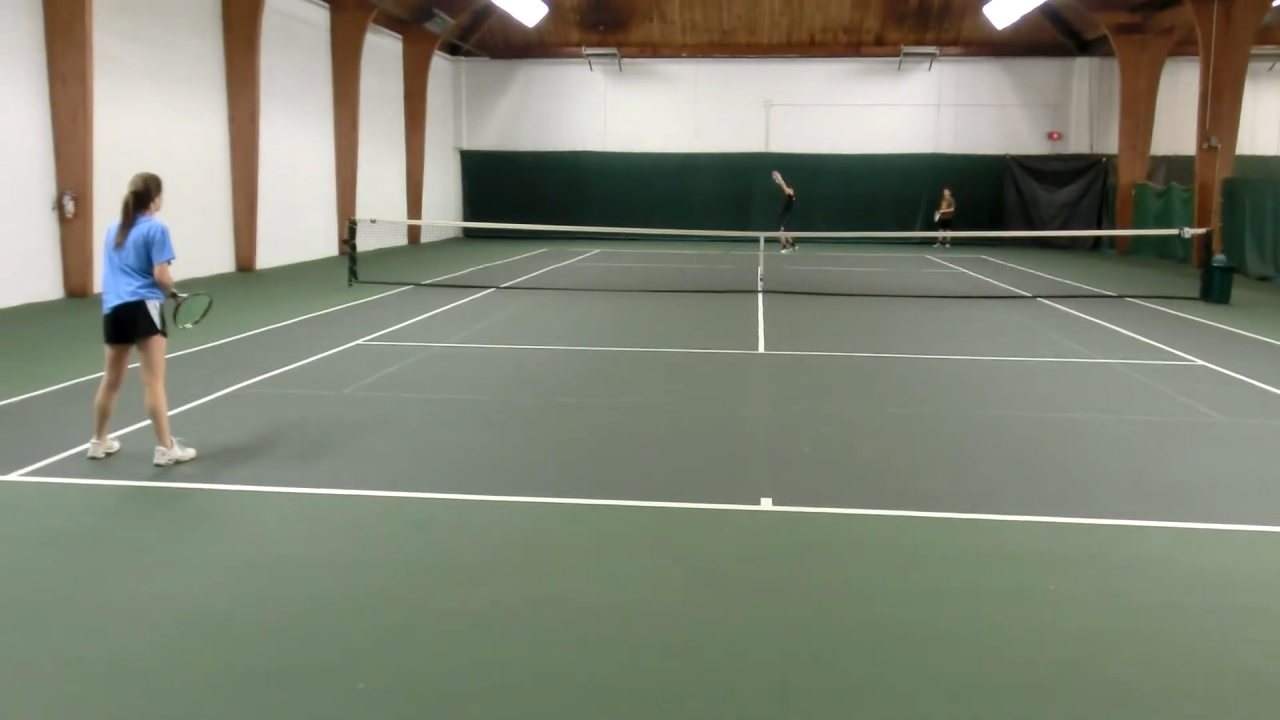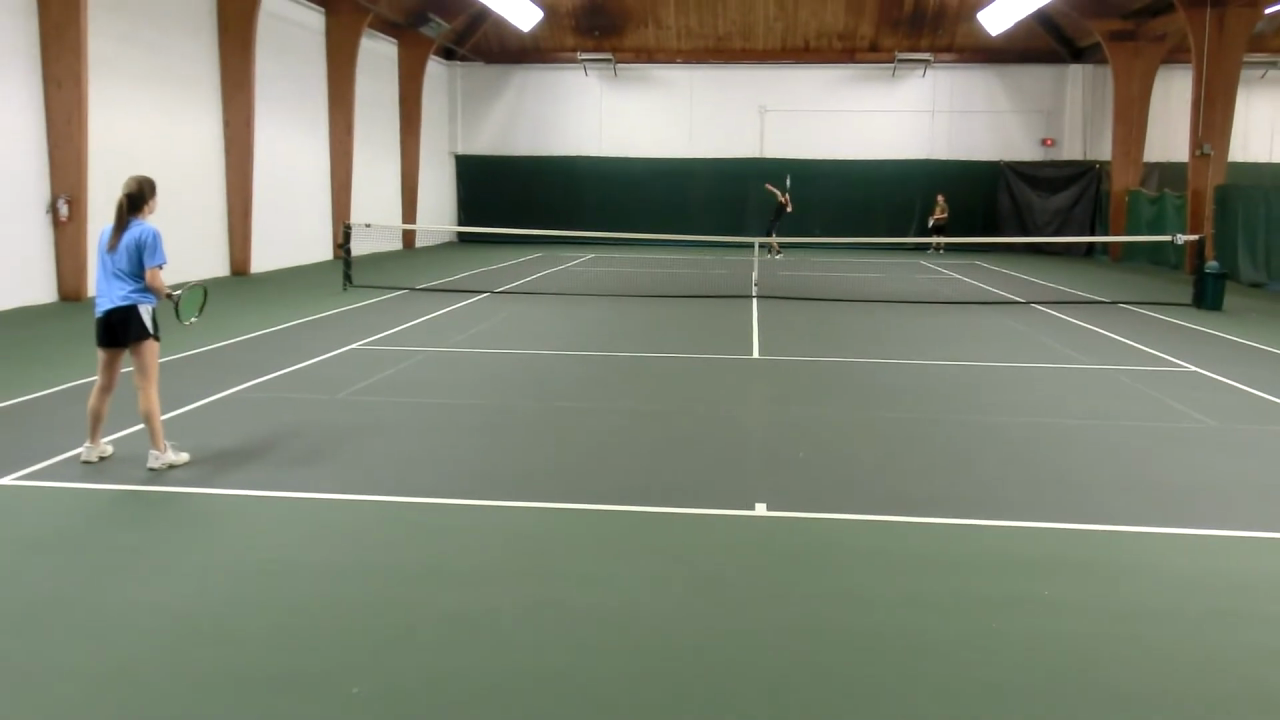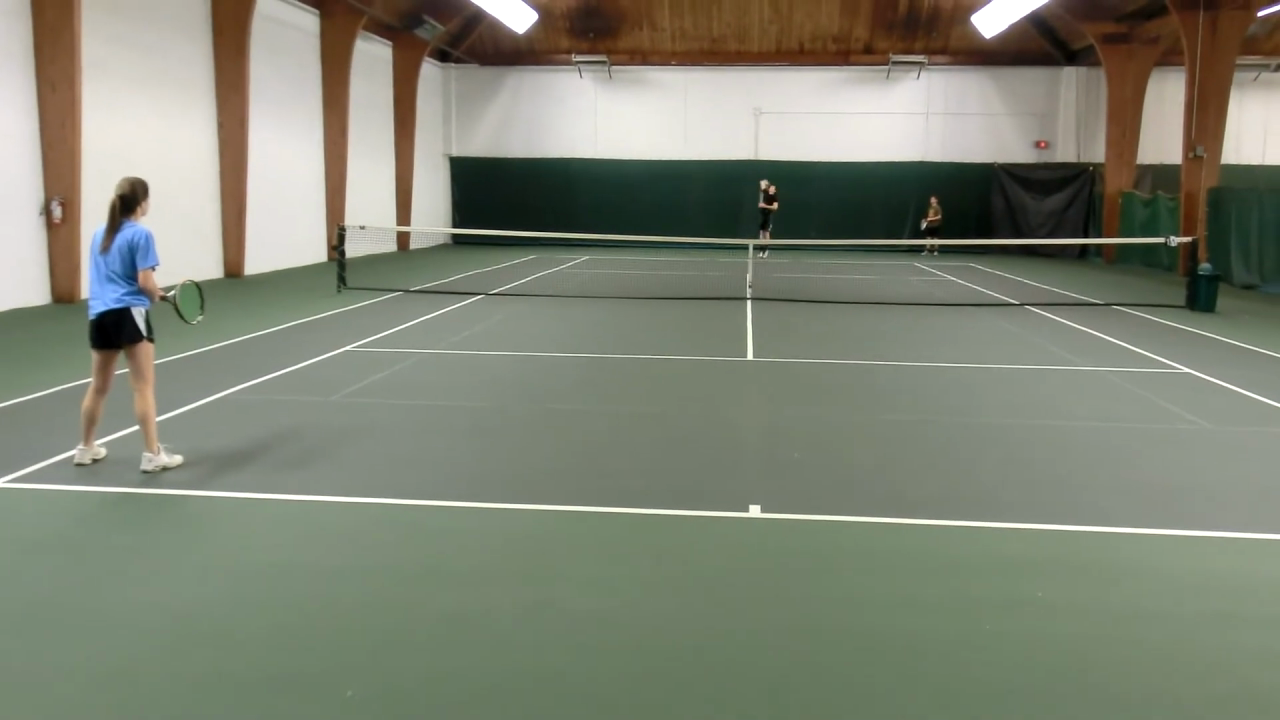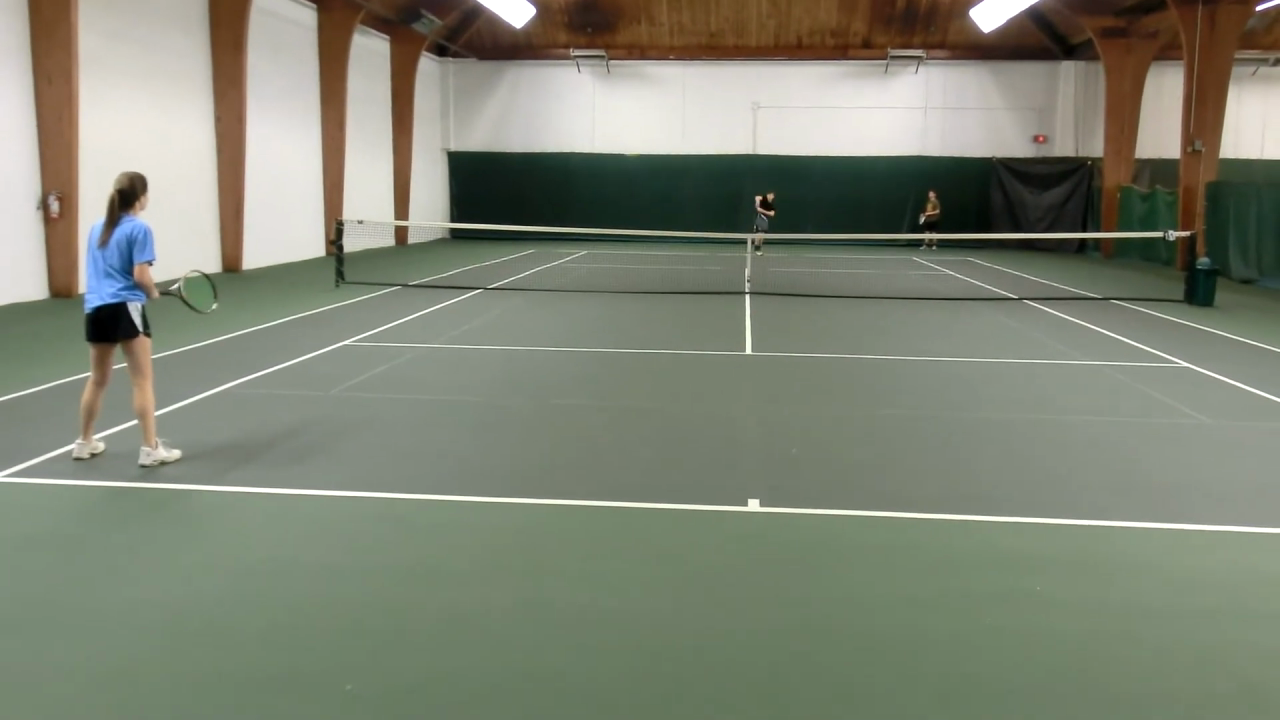
dt=0.3s
person 1, frame 1
left shoulder: (114, 229)
right shoulder: (155, 229)
right elbow: (161, 276)
right wrist: (170, 292)
left hip: (113, 309)
right hip: (142, 307)
left knee: (111, 379)
right knee: (153, 381)
left ankle: (99, 441)
right ankle: (165, 447)
person 1, frame 2
left shoulder: (108, 232)
right shoulder: (147, 233)
right elbow: (152, 280)
right wrist: (165, 292)
left hip: (105, 312)
right hip: (135, 311)
left knee: (104, 383)
right knee: (147, 385)
left ankle: (92, 445)
right ankle: (159, 451)
person 1, frame 3
left shoulder: (100, 234)
right shoulder: (140, 234)
right elbow: (145, 282)
right wrist: (157, 295)
left hip: (99, 315)
right hip: (128, 313)
left knee: (98, 385)
right knee: (143, 387)
left ankle: (86, 447)
right ankle: (152, 454)
person 1, frame 4
left shoulder: (98, 228)
right shoulder: (138, 229)
left elbow: (97, 270)
right elbow: (140, 276)
right wrist: (152, 292)
left hip: (95, 309)
right hip: (124, 308)
left knee: (97, 379)
right knee: (142, 381)
left ankle: (84, 442)
right ankle: (150, 448)
